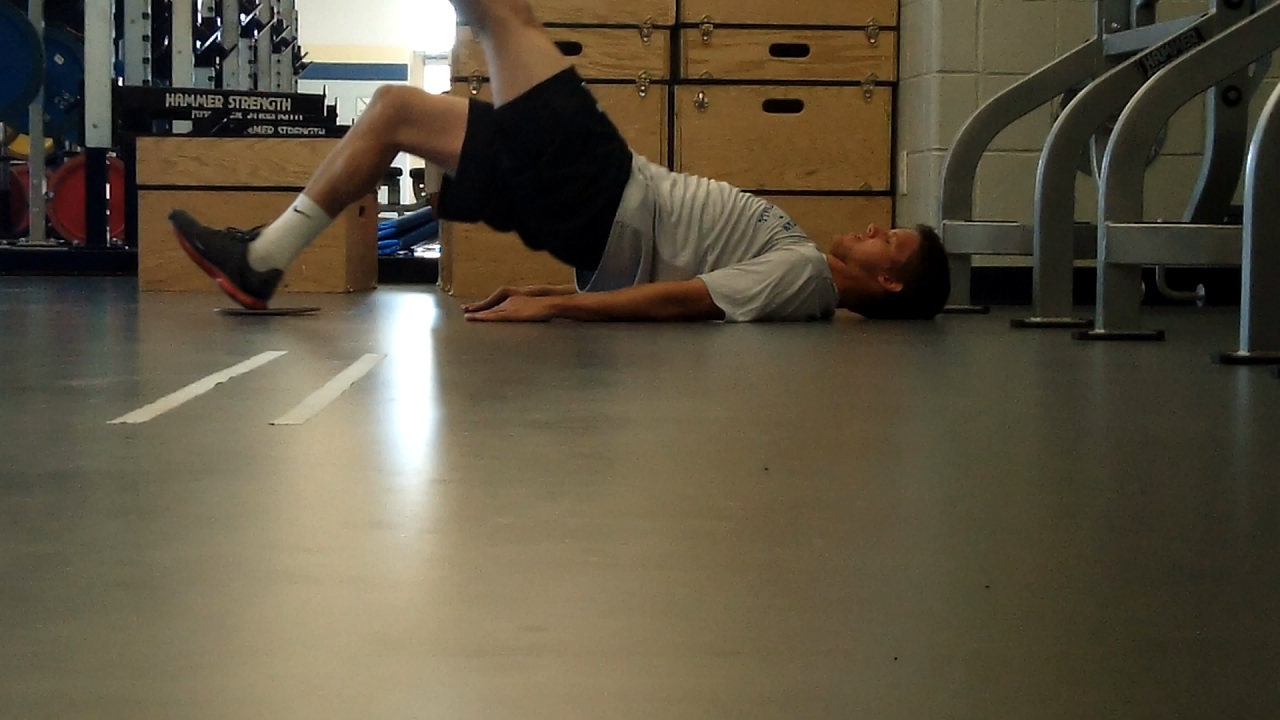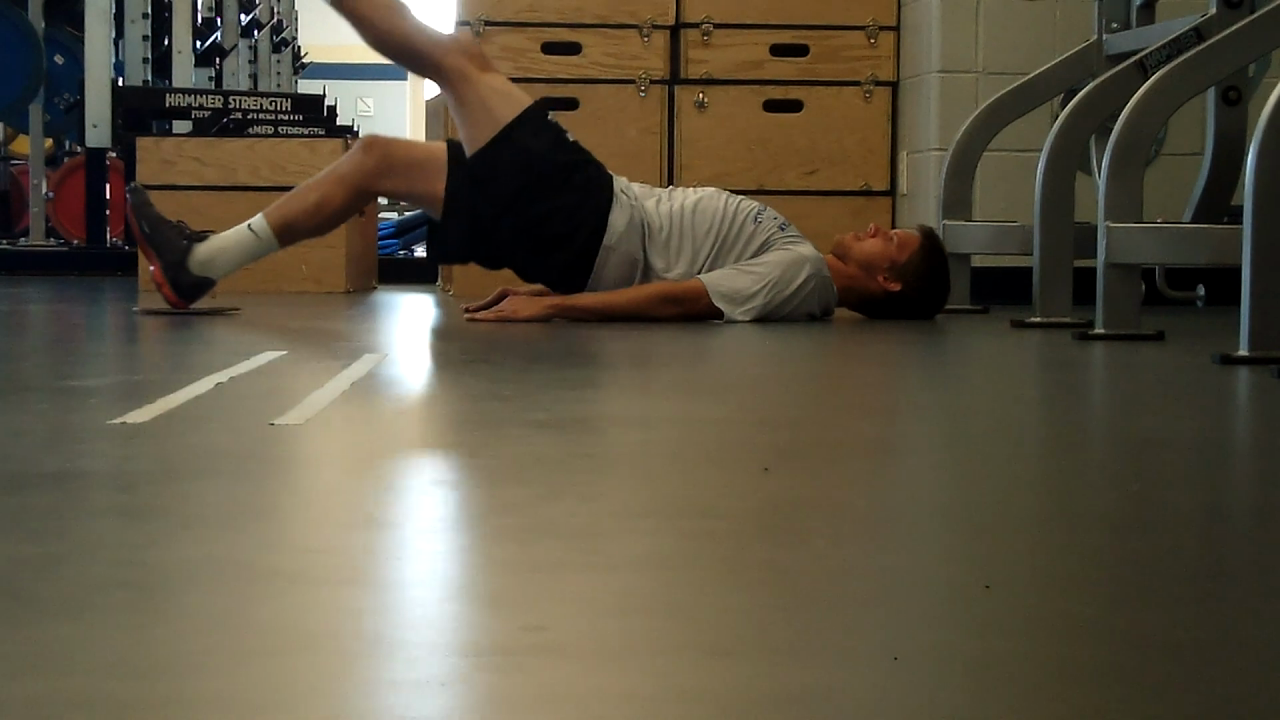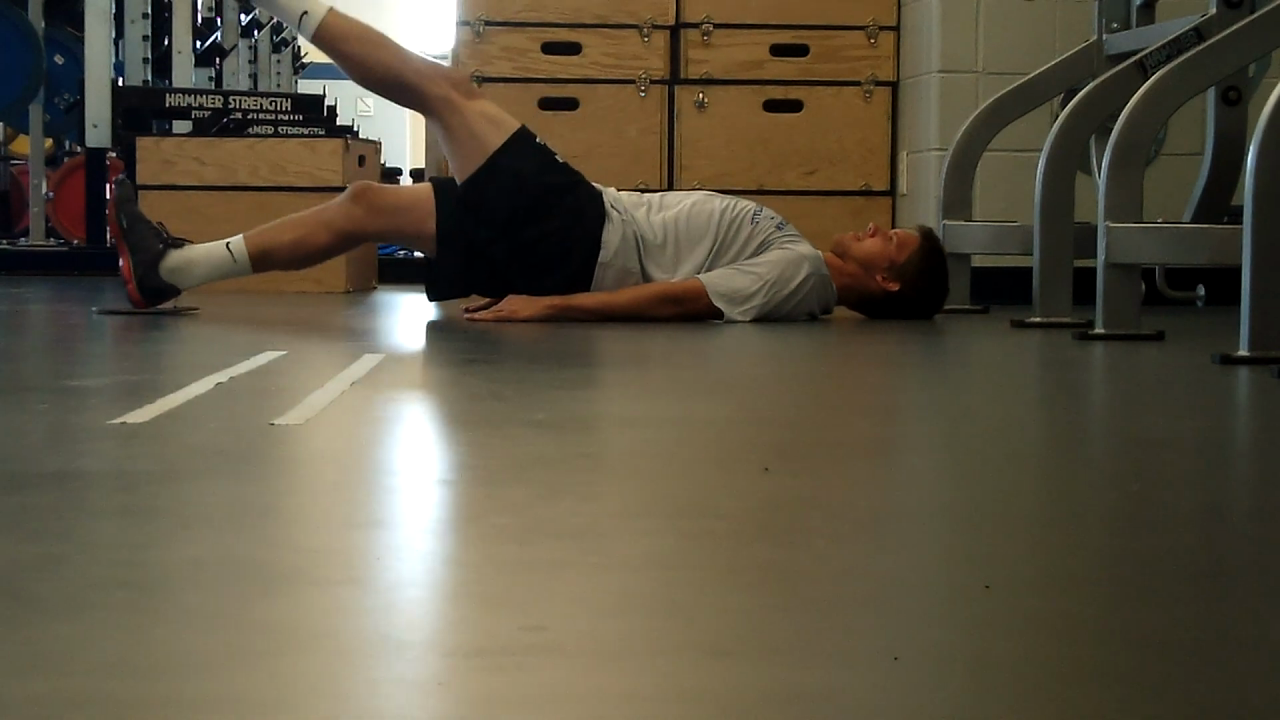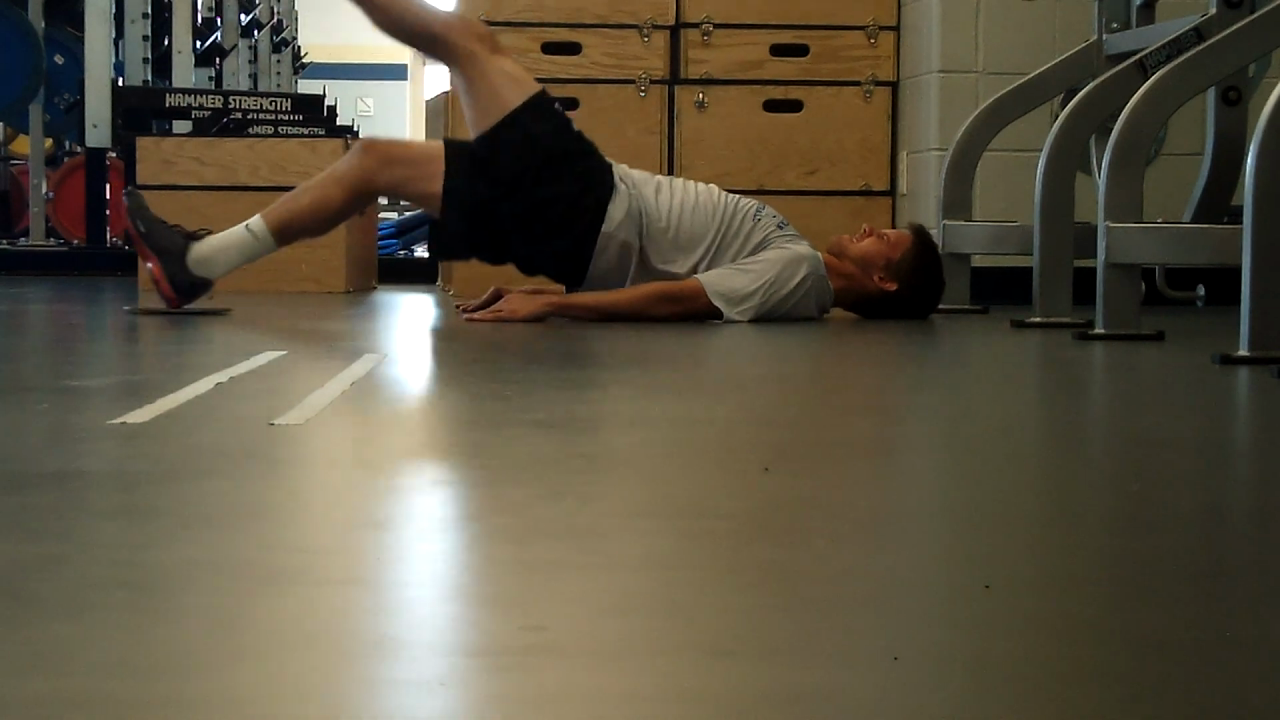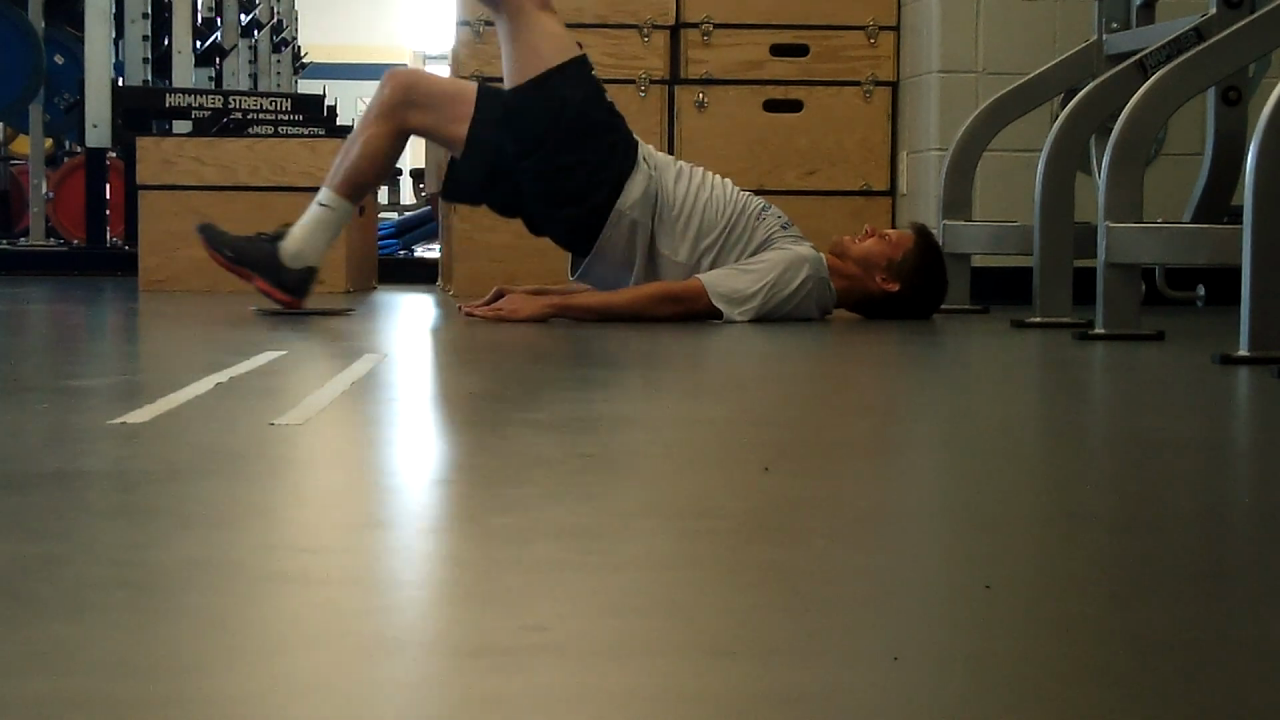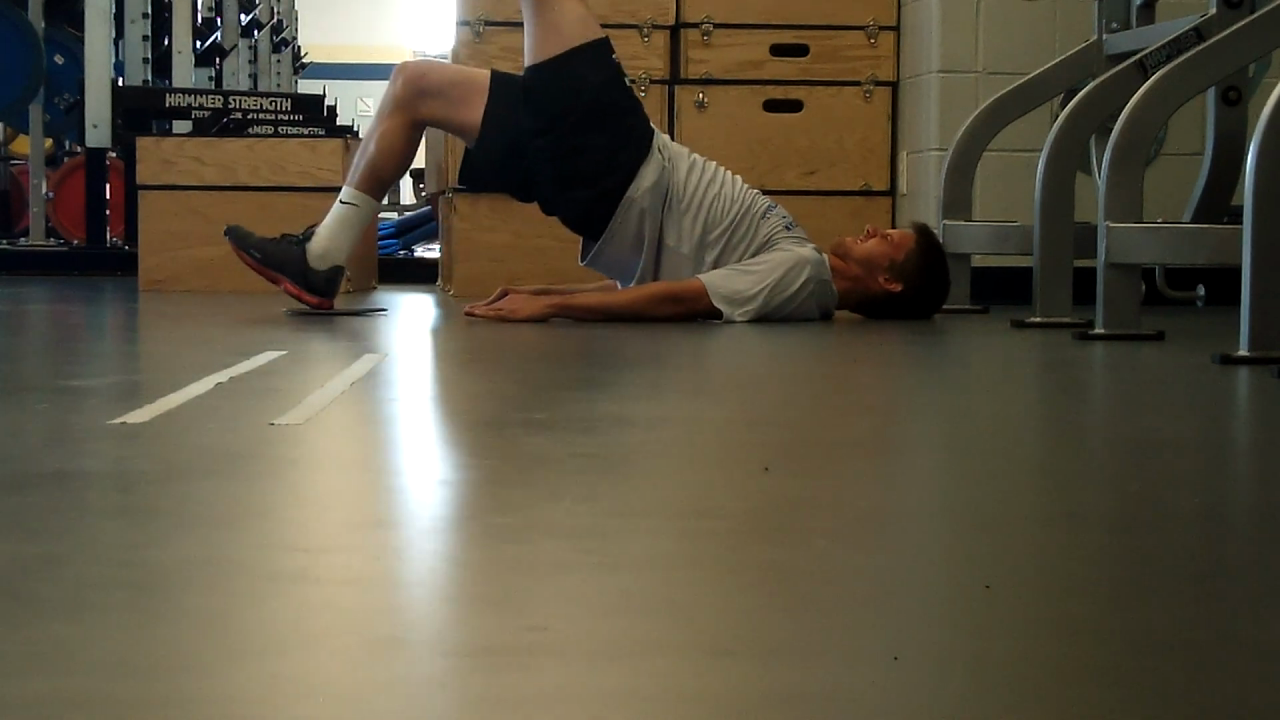
dt=0.3s
person 1, frame 1
left shoulder: (803, 274)
right shoulder: (800, 266)
left elbow: (681, 300)
left wrist: (553, 304)
right wrist: (555, 287)
left hip: (604, 200)
right hip: (609, 207)
right knee: (395, 106)
right ankle: (262, 259)
person 1, frame 2
left shoulder: (800, 272)
right shoulder: (795, 268)
left elbow: (677, 299)
left wrist: (549, 306)
right wrist: (554, 288)
left hip: (591, 225)
right hip: (597, 220)
right knee: (374, 156)
right ankle: (204, 263)
person 1, frame 3
left shoulder: (800, 272)
right shoulder: (793, 267)
left elbow: (678, 300)
left wrist: (550, 305)
left hip: (583, 244)
right hip: (594, 230)
left knee: (446, 90)
right knee: (364, 205)
right ankle: (170, 270)
person 1, frame 4
left shoulder: (799, 272)
right shoulder: (793, 267)
left elbow: (677, 299)
left wrist: (547, 304)
right wrist: (547, 281)
left hip: (592, 216)
right hip: (595, 211)
right knee: (373, 160)
right ankle: (198, 263)
person 1, frame 5
left shoulder: (799, 275)
right shoulder: (799, 267)
left elbow: (678, 301)
left wrist: (551, 305)
left hip: (605, 184)
right hip: (601, 190)
right knee: (401, 92)
right ankle: (298, 257)
person 1, frame 6
left shoulder: (802, 275)
right shoulder: (799, 269)
left elbow: (679, 302)
left wrist: (552, 305)
right knee: (416, 85)
right ankle: (324, 257)
